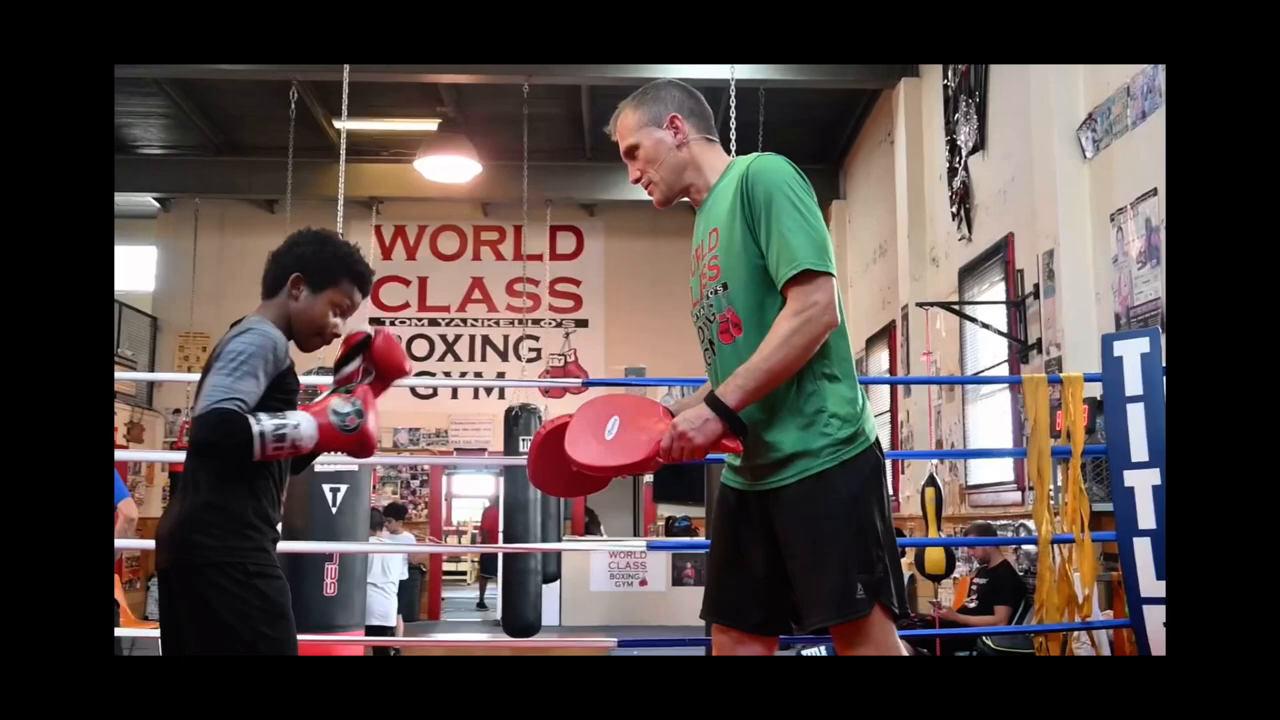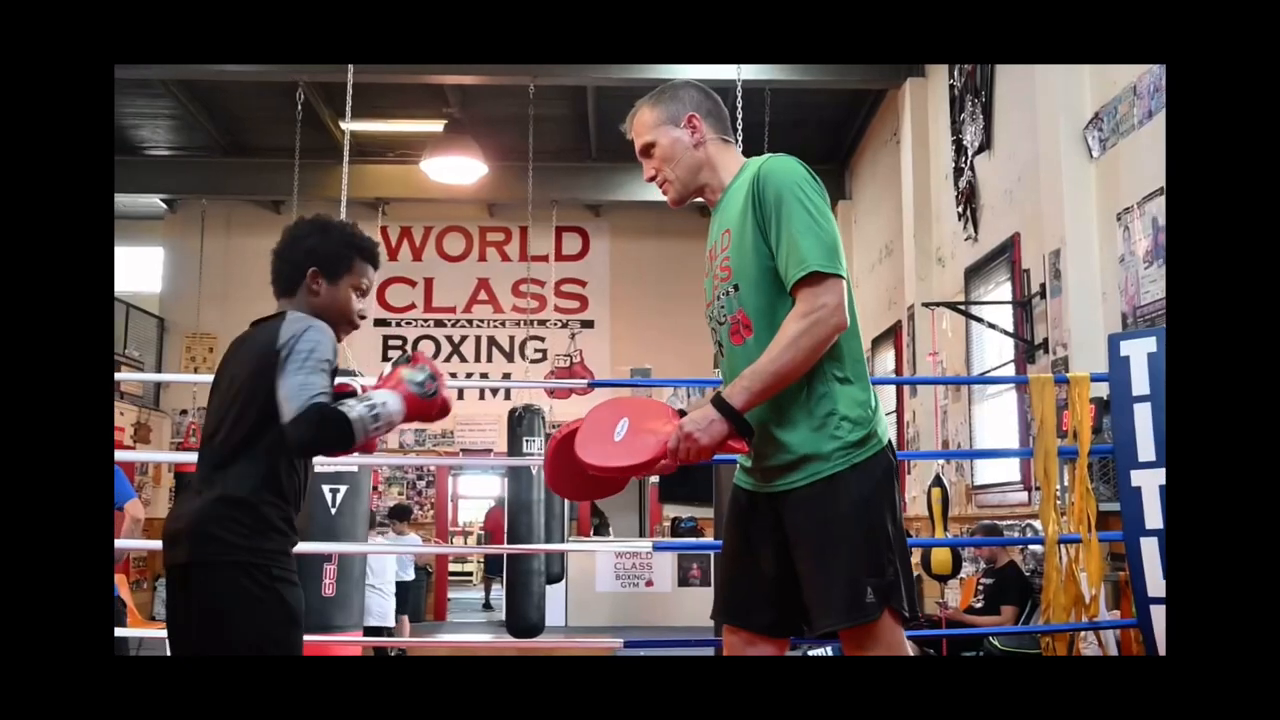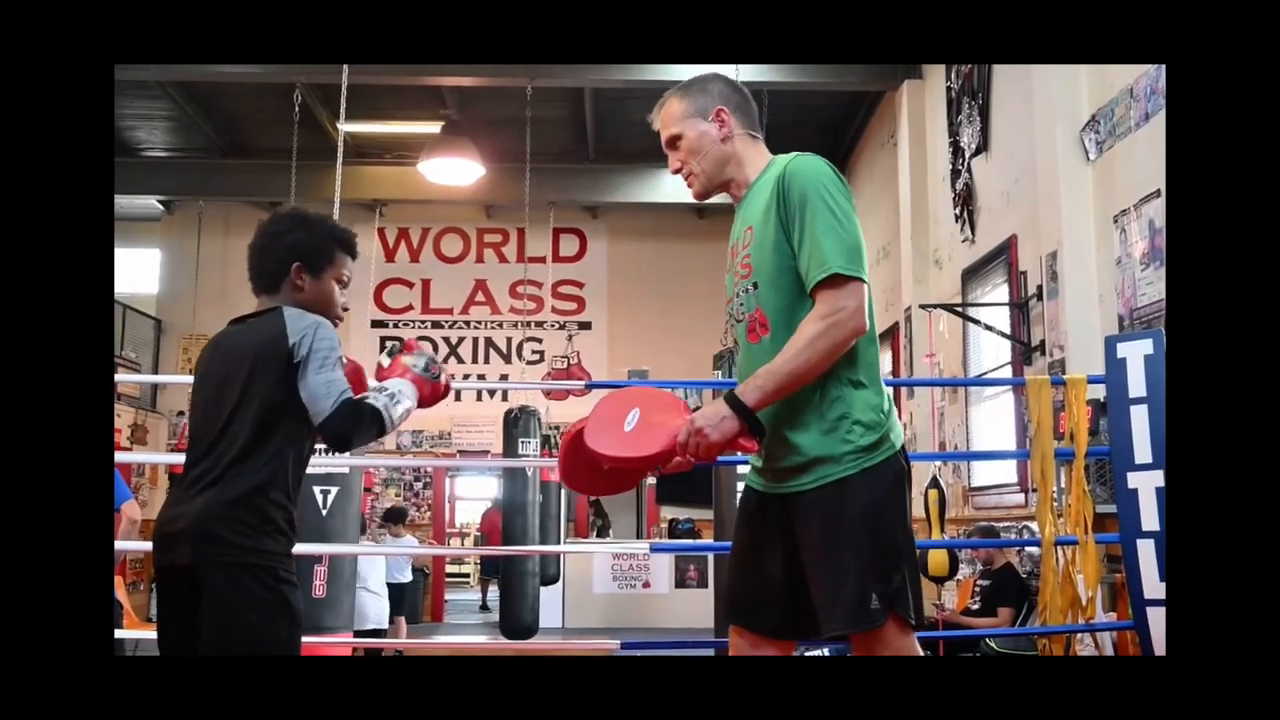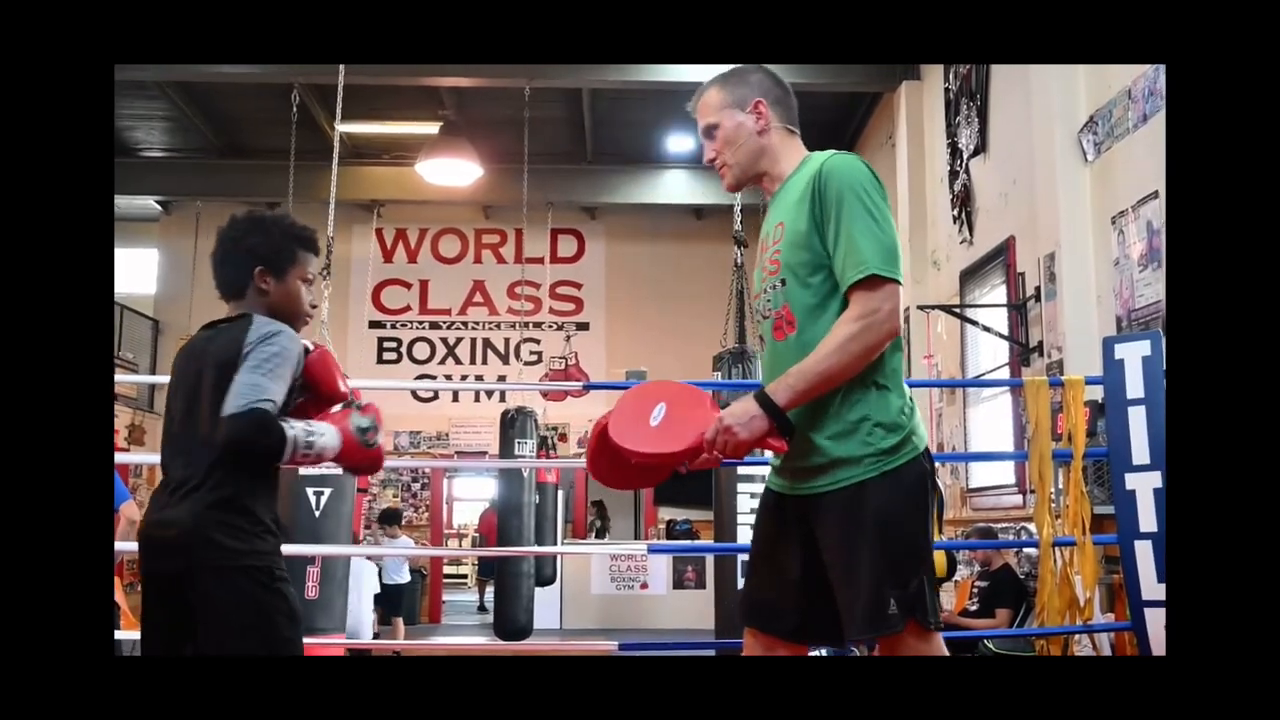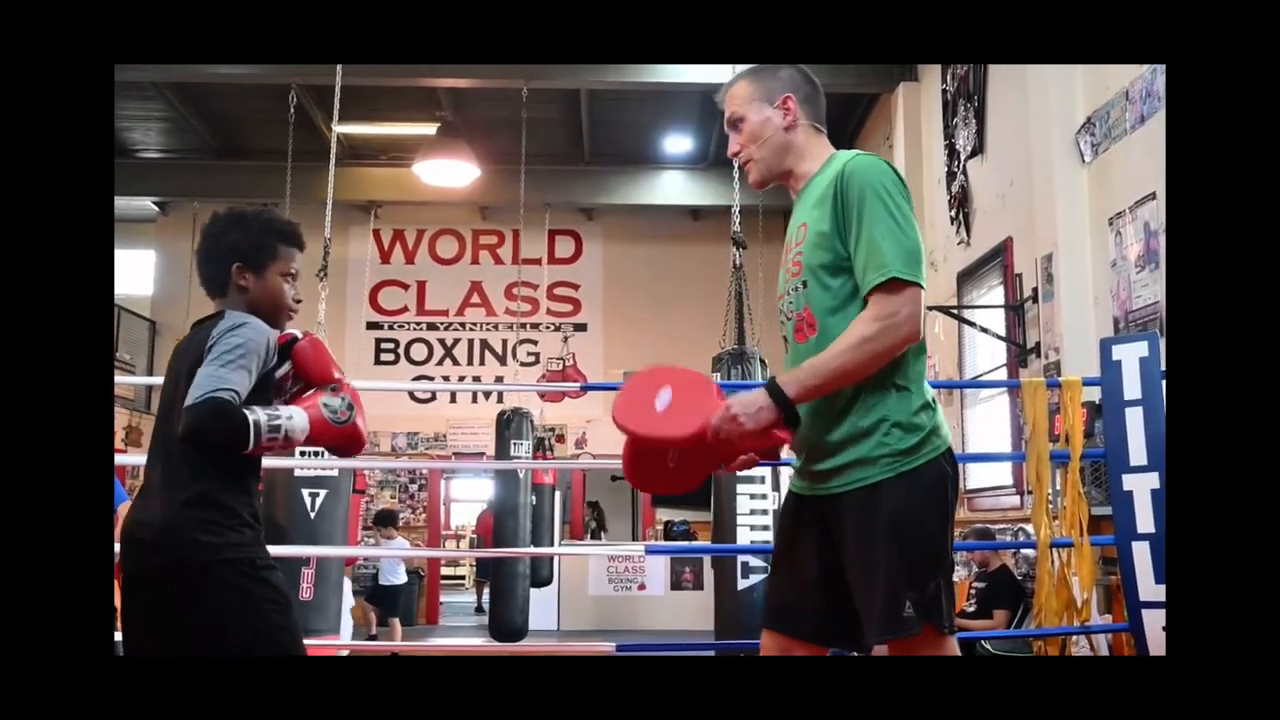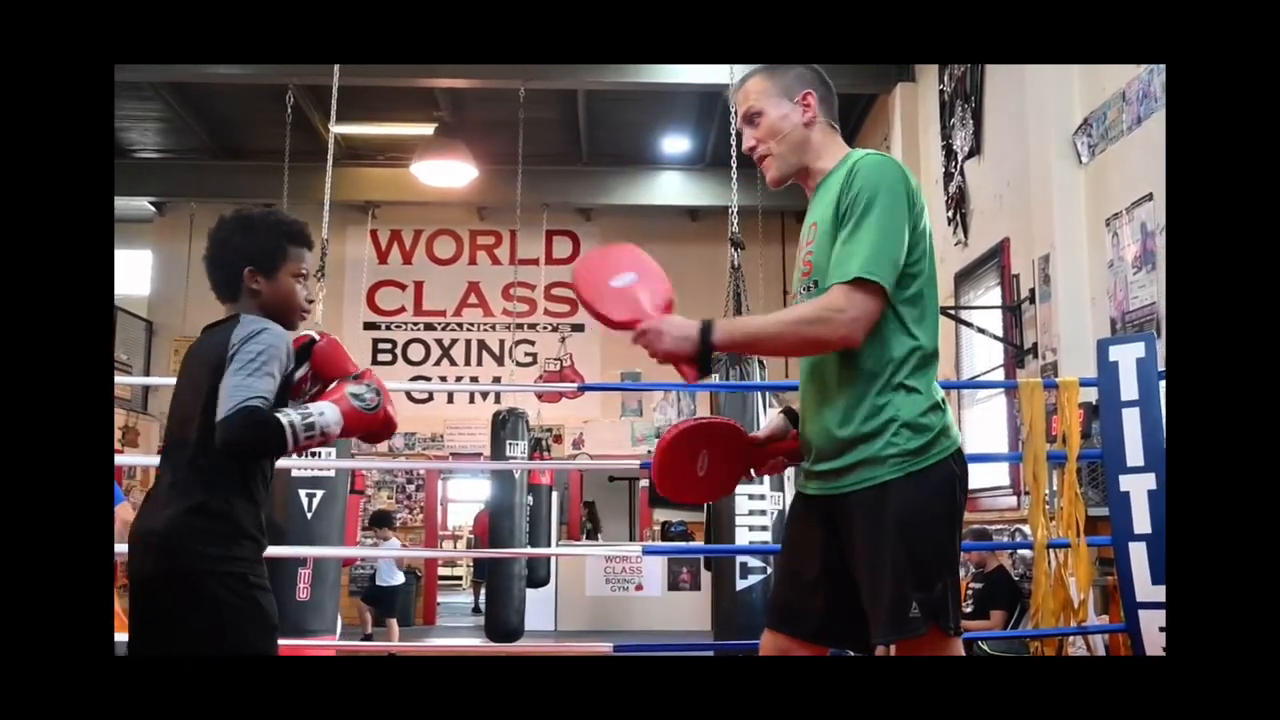
dt=0.2s
person 1, frame 1
left shoulder: (763, 176)
right shoulder: (708, 225)
left elbow: (817, 309)
left wrist: (719, 409)
right wrist: (670, 423)
left hip: (823, 457)
right hip: (750, 471)
left knee: (864, 636)
right knee: (736, 639)
person 1, frame 2
left shoulder: (775, 178)
right shoulder: (724, 223)
left elbow: (826, 311)
left wrist: (725, 409)
right wrist: (687, 426)
left hip: (834, 461)
right hip: (763, 473)
left knee: (874, 636)
right knee: (746, 638)
person 1, frame 3
left shoulder: (801, 176)
right shoulder: (746, 220)
left elbow: (845, 314)
left wrist: (737, 407)
right wrist: (703, 423)
left hip: (845, 464)
right hip: (775, 475)
left knee: (883, 639)
right knee: (753, 640)
person 1, frame 4
left shoulder: (835, 174)
right shoulder: (778, 216)
left elbow: (878, 315)
left wrist: (767, 405)
right wrist: (731, 421)
left hip: (867, 467)
right hip: (797, 475)
left knee: (905, 642)
right knee: (767, 642)
person 1, frame 5
left shoulder: (861, 177)
right shoulder: (806, 211)
left elbow: (898, 319)
left wrist: (776, 395)
right wrist: (764, 424)
left hip: (889, 469)
right hip: (819, 476)
left knee: (918, 644)
right knee: (785, 642)
person 1, frame 6
left shoulder: (872, 175)
right shoulder: (821, 208)
left elbow: (846, 320)
left wrist: (706, 337)
right wrist: (792, 422)
left hip: (898, 466)
right hip: (829, 476)
left knee: (924, 645)
right knee: (784, 644)
person 2, frame 1
left shoulder: (247, 341)
right shoulder: (261, 339)
left elbow: (283, 457)
right elbow: (215, 429)
left wrist: (353, 391)
right wrist: (318, 424)
left hip: (198, 539)
right hip: (225, 544)
person 2, frame 2
left shoulder: (246, 344)
right shoulder: (307, 332)
right elbow: (312, 432)
right wrist: (399, 396)
left hip: (195, 533)
right hip: (242, 540)
person 2, frame 3
left shoulder: (219, 344)
right shoulder: (309, 329)
right elbow: (339, 425)
right wrist: (407, 383)
left hip: (181, 533)
right hip: (242, 540)
person 2, frame 4
left shoulder: (194, 349)
right shoulder: (274, 337)
right elbow: (246, 432)
left wrist: (296, 405)
right wrist: (334, 436)
left hip: (167, 537)
right hip: (233, 542)
person 2, frame 5
left shoulder: (194, 340)
right shoulder: (246, 331)
right elbow: (209, 419)
left wrist: (281, 388)
right wrist: (307, 420)
left hip: (149, 535)
right hip: (212, 538)
person 2, frame 6
left shoulder: (207, 345)
right shoulder: (262, 335)
right elbow: (243, 431)
left wrist: (295, 391)
right wrist: (338, 412)
left hip: (159, 540)
right hip: (213, 547)
